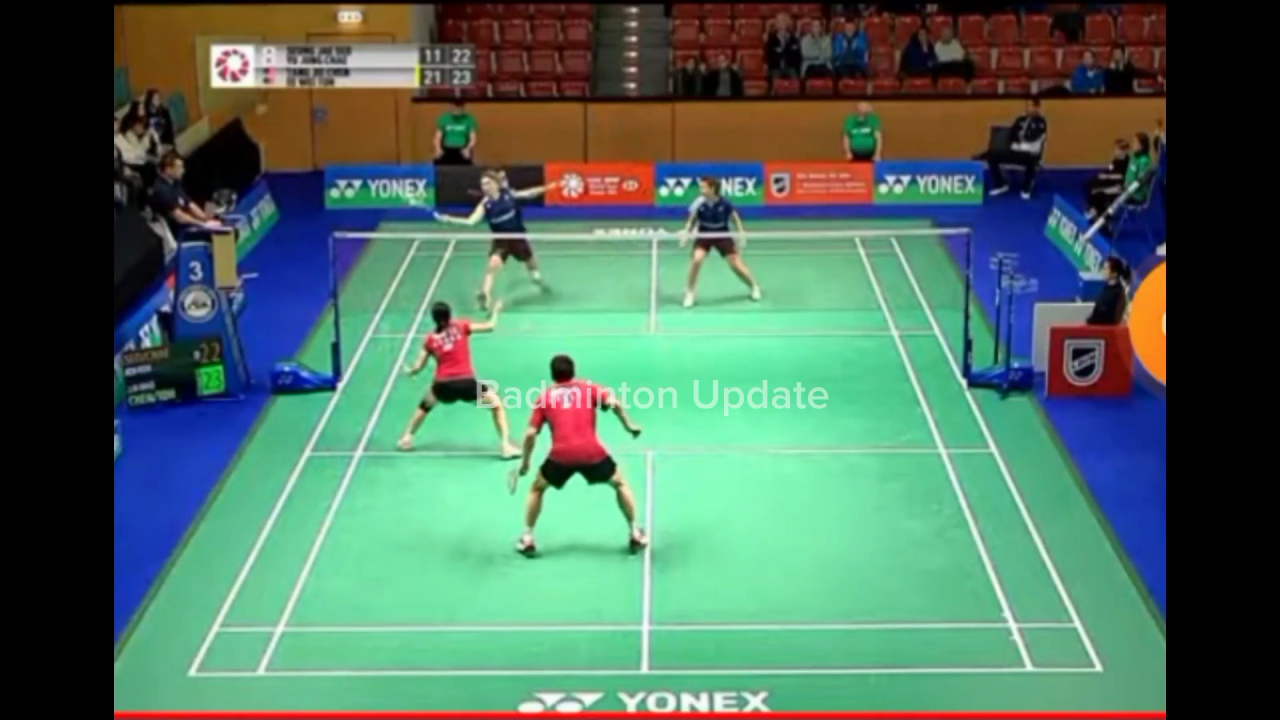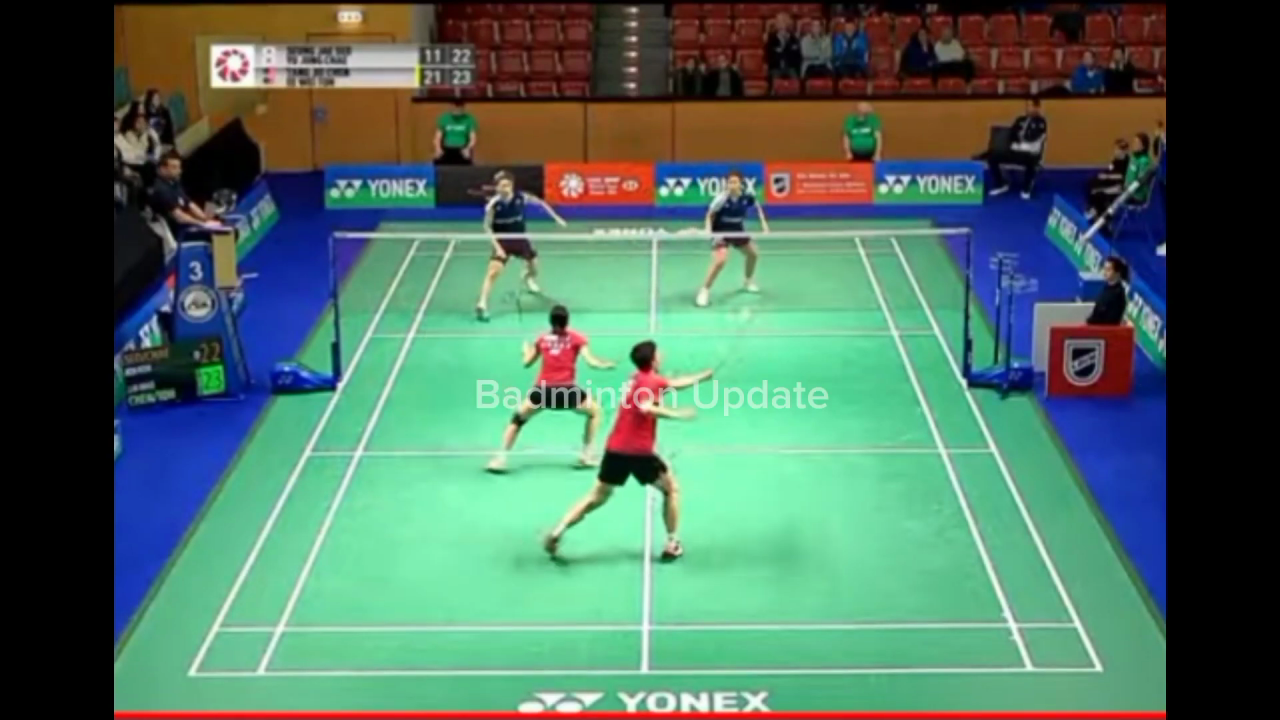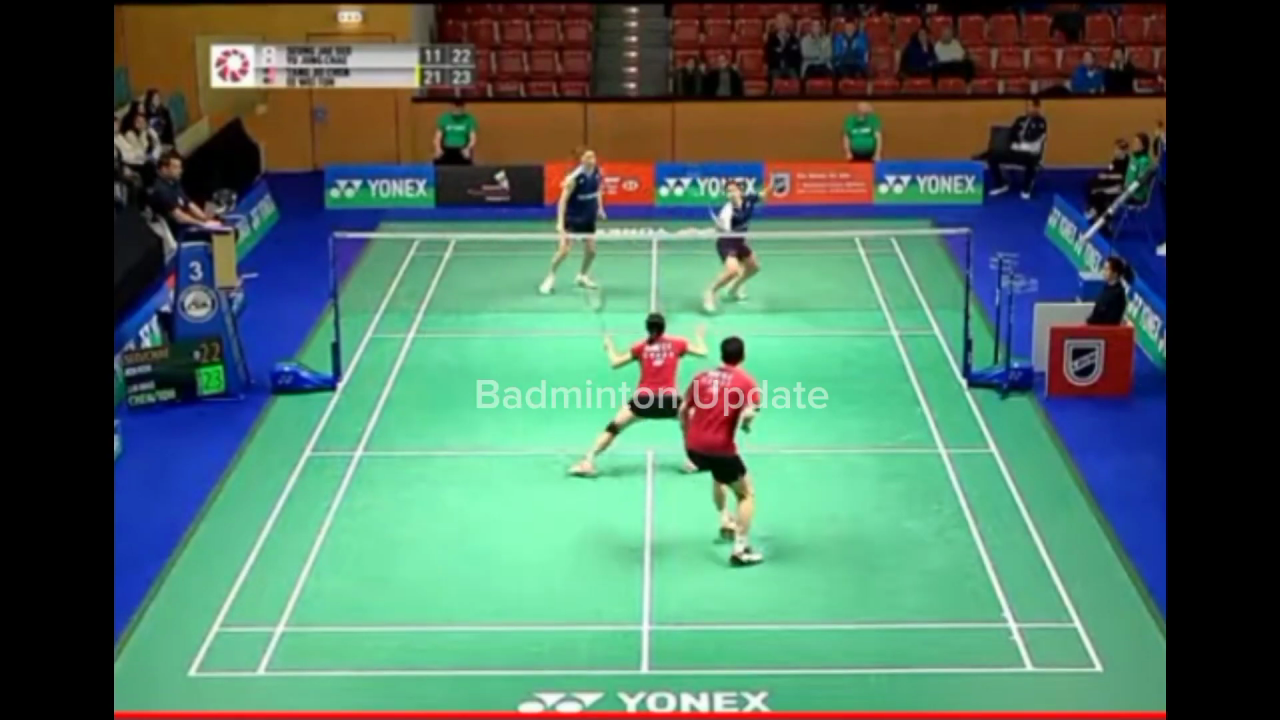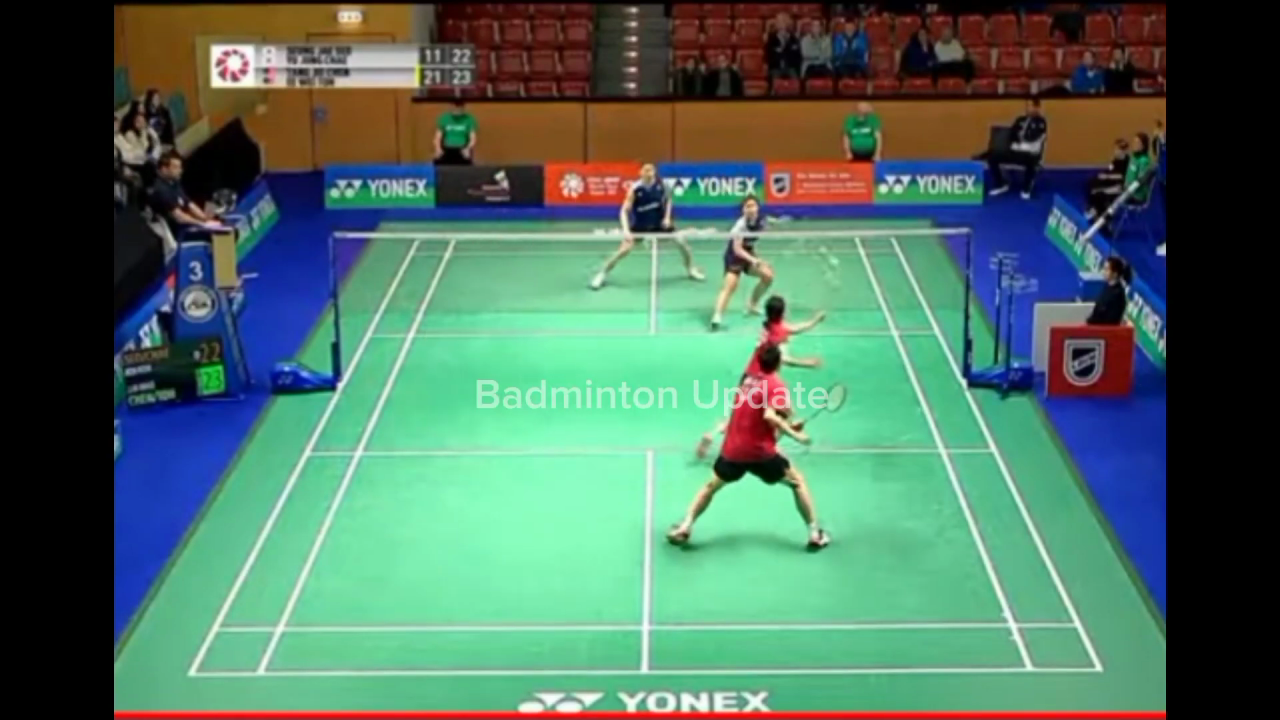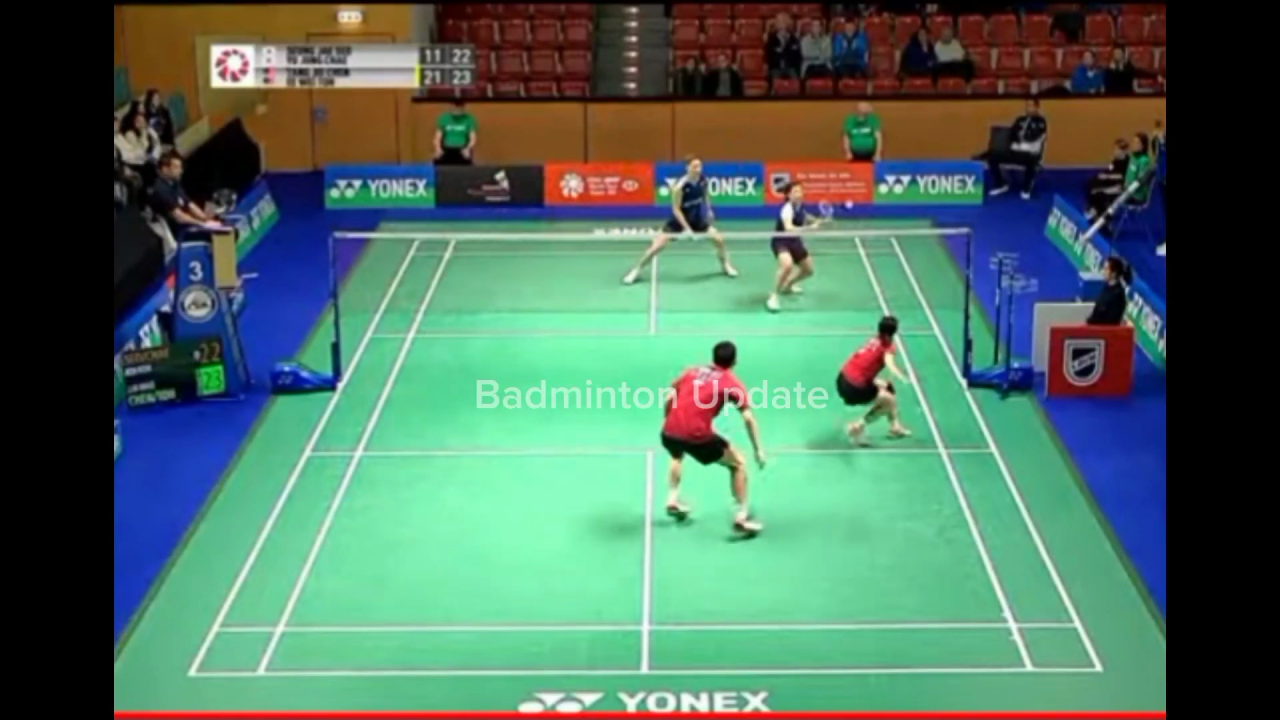
dt=0.5s
person 1, frame 1
left shoulder: (544, 398)
right shoulder: (589, 388)
left elbow: (530, 434)
right elbow: (614, 403)
left wrist: (525, 462)
right wrist: (629, 425)
left hip: (561, 456)
right hip: (592, 454)
left knee: (537, 489)
right knee: (620, 484)
left ankle: (528, 539)
right ankle: (636, 534)
person 1, frame 2
left shoulder: (643, 379)
right shoulder: (651, 380)
left elbow: (673, 383)
right elbow: (645, 407)
left wrist: (701, 376)
right wrist: (675, 414)
left hip: (616, 449)
right hip: (637, 451)
left knee: (596, 497)
right knee: (672, 489)
left ankle: (557, 533)
right ankle: (672, 545)
person 1, frame 3
left shoulder: (702, 377)
right shoulder: (746, 381)
left elbow: (683, 409)
right elbow: (748, 414)
left wrist: (688, 434)
right wrist: (746, 424)
left hip: (694, 445)
right hip: (719, 448)
left knee: (722, 478)
right knee: (746, 494)
left ankle: (727, 523)
right ankle: (740, 550)
person 1, frame 4
left shoulder: (747, 382)
right shoulder: (776, 387)
right elbow: (769, 416)
left wrist: (788, 425)
right wrist: (795, 435)
left hip: (731, 451)
right hip: (758, 453)
left knee: (711, 486)
right knee: (797, 482)
left ankle: (684, 528)
right ankle: (815, 534)
person 1, frame 5
left shoulder: (694, 371)
right shoulder: (733, 383)
left elbow: (669, 399)
right elbow: (748, 417)
right wrist: (758, 449)
left hip: (670, 432)
right hip: (696, 435)
left knee: (677, 457)
right knee: (739, 464)
left ankle: (674, 500)
right ankle: (742, 517)
